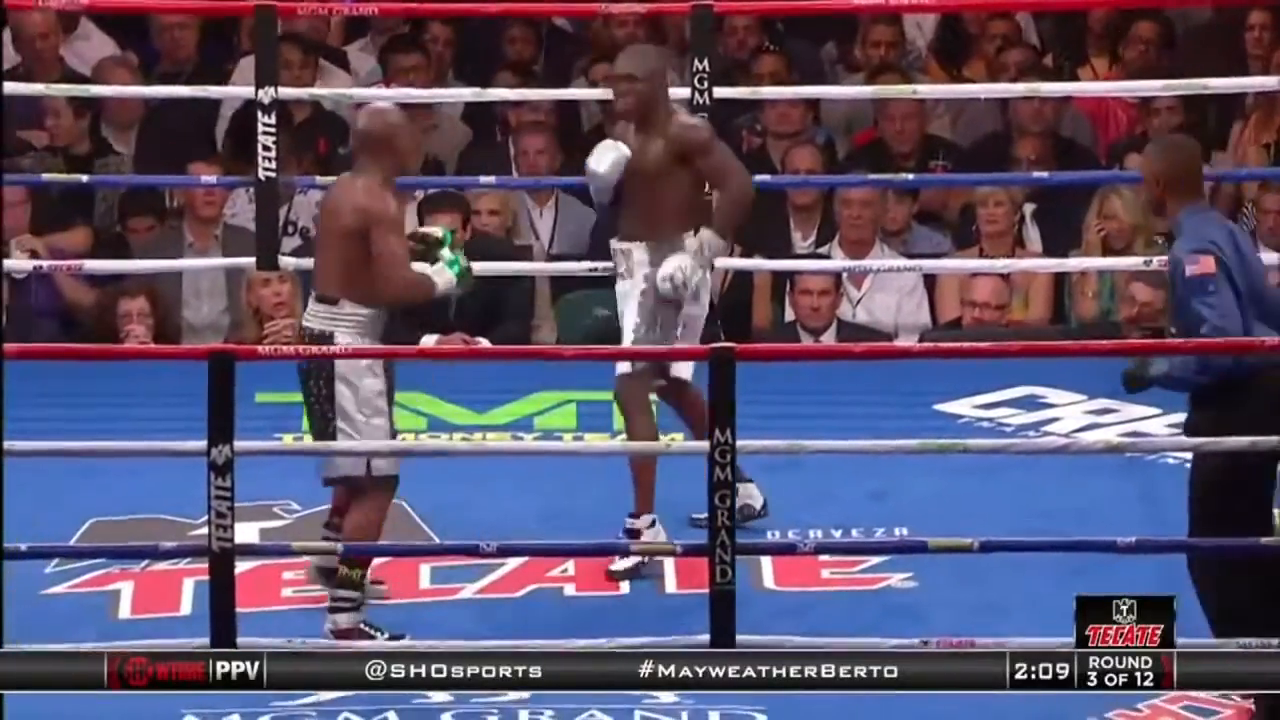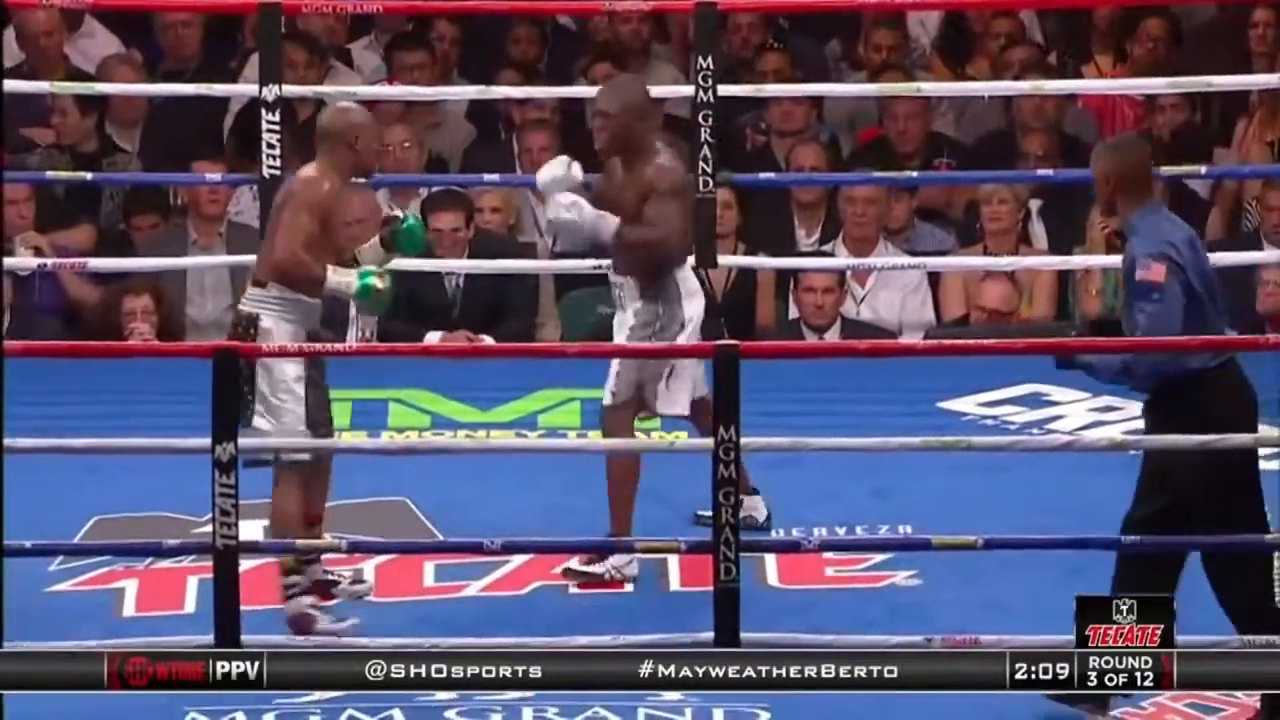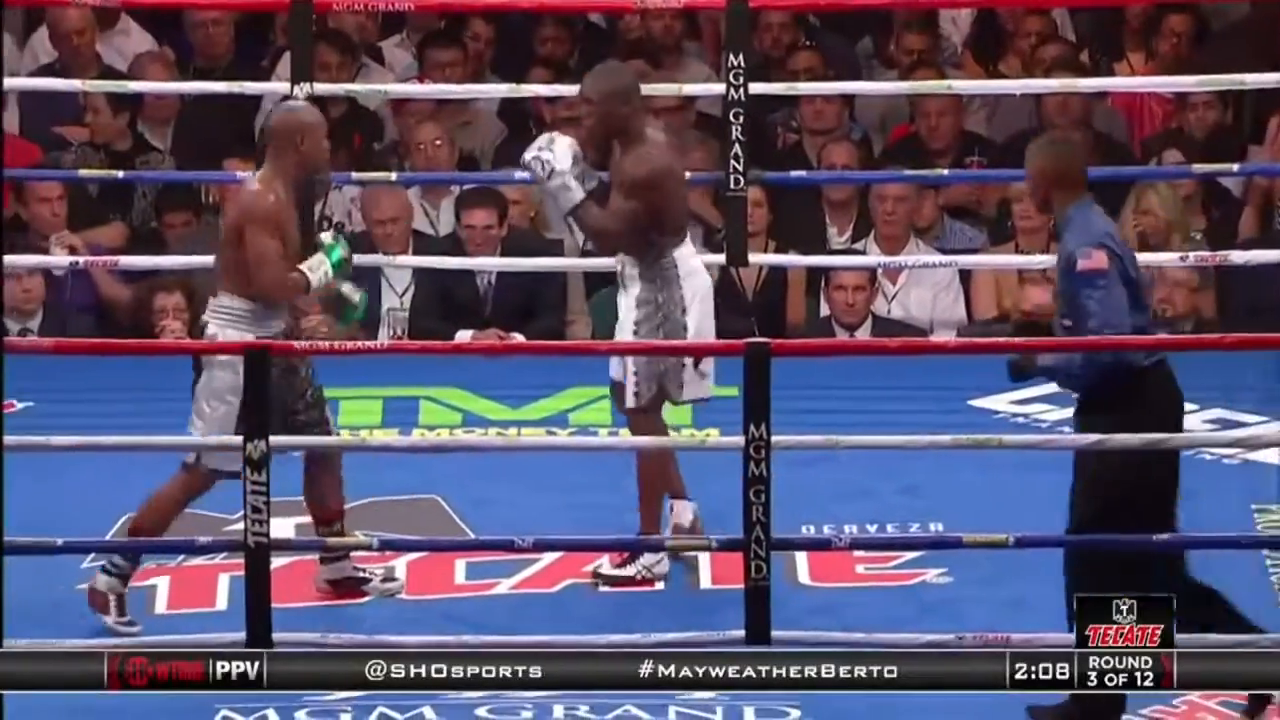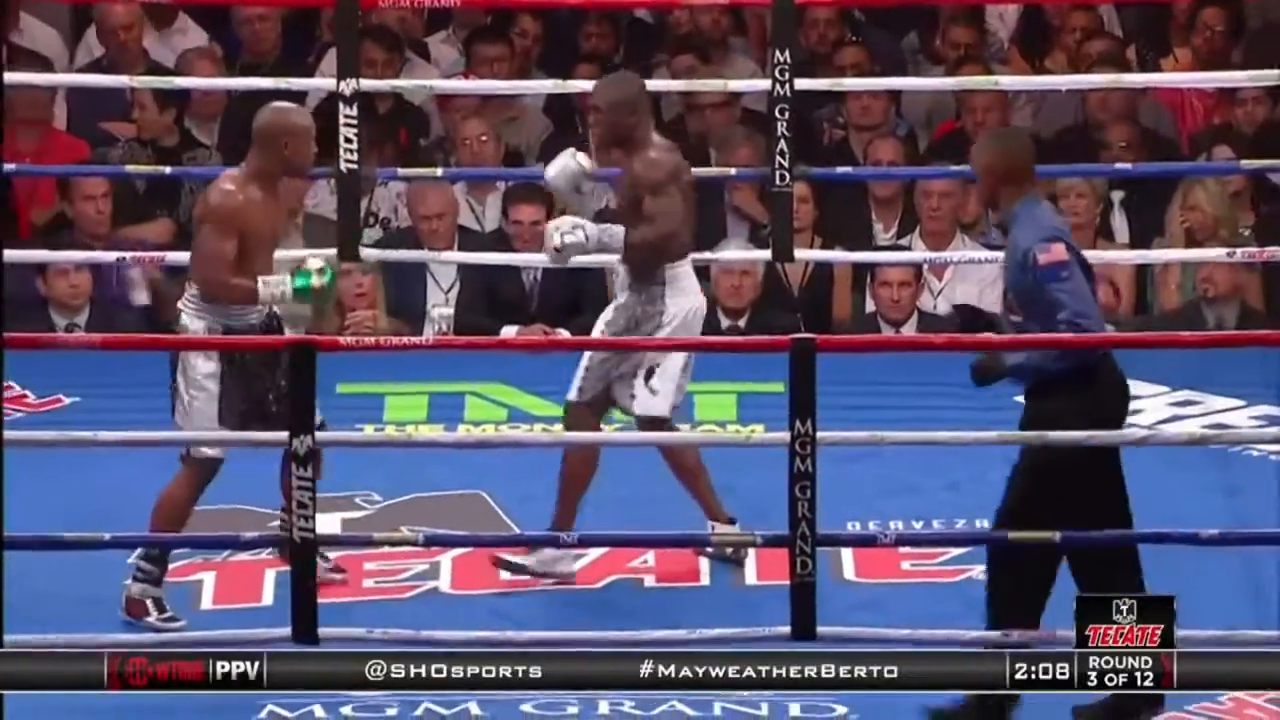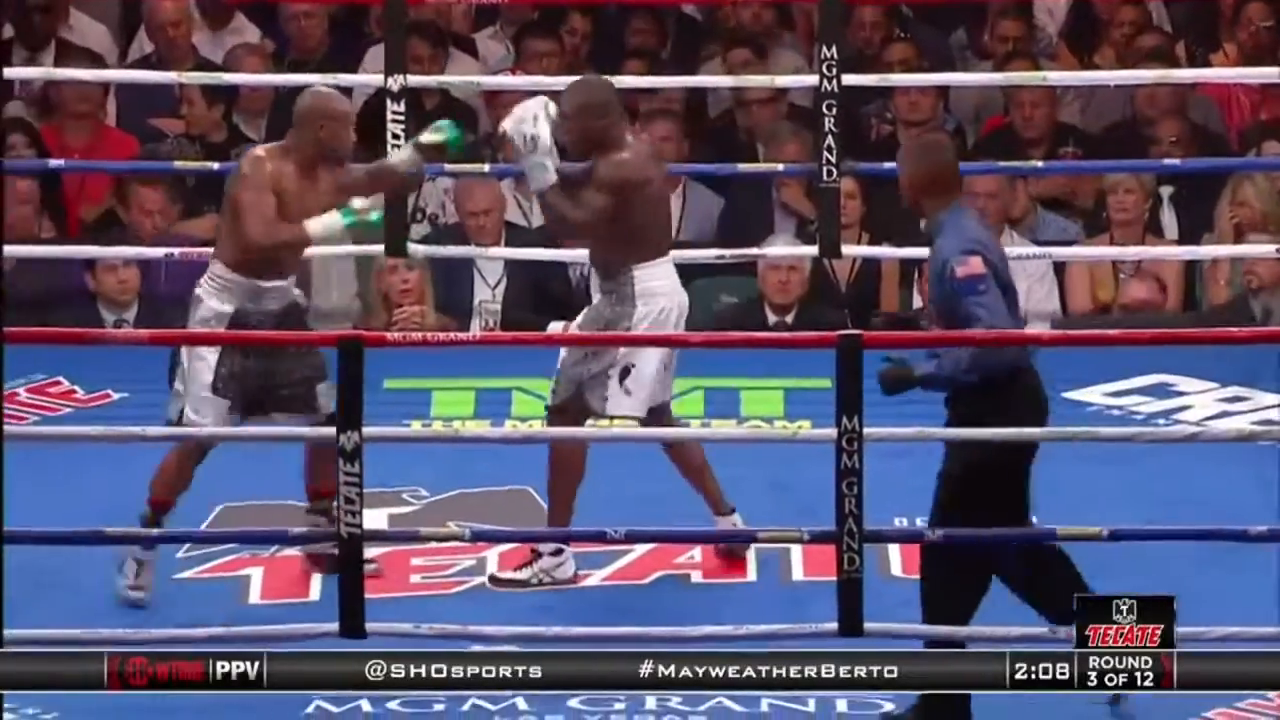
dt=0.3s
person 1, frame 1
left shoulder: (1194, 249)
right shoulder: (1227, 232)
left elbow: (1221, 346)
left wrist: (1156, 371)
right wrist: (1173, 341)
left knee: (1217, 556)
person 1, frame 2
left shoulder: (1150, 250)
right shoulder: (1168, 231)
left elbow: (1155, 358)
left wrist: (1087, 358)
left hip: (1203, 409)
right hip: (1194, 405)
right knee: (1145, 543)
person 1, frame 3
left shoulder: (1084, 242)
right shoulder: (1088, 231)
left elbow: (1108, 343)
left wrist: (1039, 364)
left hip: (1133, 406)
right hip: (1120, 405)
left knee: (1147, 559)
right knee: (1094, 550)
person 1, frame 4
left shoulder: (1036, 237)
right shoulder: (1034, 226)
left elbow: (1081, 331)
left wrist: (1006, 364)
left hip: (1074, 401)
right hip: (1083, 398)
left knee: (1018, 548)
right knee: (1103, 548)
person 1, frame 5
left shoulder: (958, 248)
right shoulder: (964, 233)
left elbow: (990, 345)
left wrist: (917, 375)
left hip: (994, 410)
right hip: (1005, 405)
left knee: (952, 557)
right knee: (1009, 548)
person 2, frame 1
left shoulder: (344, 191)
right shoulder: (380, 203)
right elbow: (397, 287)
left wrist: (413, 249)
right wrist: (448, 273)
left hip: (327, 336)
right hip: (347, 345)
left knee: (361, 471)
right knee: (375, 484)
left ankle: (332, 562)
right ankle: (345, 617)
person 2, frame 2
left shoulder: (331, 190)
right shoulder: (313, 187)
left elbow: (336, 264)
right elbow: (286, 260)
left wrist: (385, 245)
right wrist: (350, 283)
left hip: (295, 332)
right hip: (273, 329)
left knee: (316, 457)
right knee: (292, 466)
left ankle: (306, 572)
right ankle: (301, 602)
person 2, frame 3
left shoulder: (278, 193)
right shoulder: (261, 201)
right elbow: (270, 286)
left wrist: (330, 283)
right wrist: (324, 267)
left hip: (270, 340)
right hip: (236, 342)
left knee: (323, 450)
right knee: (199, 474)
left ankle: (339, 570)
right ankle: (111, 580)
person 2, frame 4
left shoulder: (278, 188)
right shoulder: (226, 198)
right elbow: (214, 283)
left wrist: (300, 276)
right wrist: (290, 285)
left hip: (256, 327)
right hip: (208, 334)
right knee: (200, 464)
right ankle: (141, 586)
person 2, frame 5
left shoulder: (328, 174)
right shoulder: (260, 166)
left elbow: (376, 177)
right elbow: (261, 239)
left wrist: (421, 148)
right wrist: (338, 221)
left hip: (281, 310)
right hip: (226, 312)
left knee: (325, 426)
right knee: (195, 440)
left ankle: (324, 538)
right ankle: (141, 551)
person 3, frame 1
left shoulder: (685, 132)
right shoulder: (622, 133)
left elbow: (739, 187)
left wrist: (699, 251)
right wrist: (603, 186)
left hip: (669, 269)
right hip: (635, 268)
left knee: (630, 388)
right knee: (675, 386)
left ankle: (643, 526)
right ankle: (742, 489)
person 3, frame 2
left shoulder: (661, 172)
right shoulder: (618, 162)
left elbow: (665, 242)
left wrist: (597, 222)
right wrist: (566, 200)
left hip: (660, 302)
right hip: (641, 297)
left knee: (618, 415)
right knee: (693, 407)
left ankle: (616, 553)
right ankle: (749, 502)
person 3, frame 3
left shoulder: (646, 161)
right shoulder: (628, 141)
left elbow: (610, 235)
right elbow: (605, 183)
left wrist: (563, 189)
right wrist: (570, 171)
left hip: (664, 284)
right hip: (653, 278)
left knee: (641, 411)
right knee: (634, 399)
left ankle: (650, 550)
right ankle: (680, 509)
person 3, frame 4
left shoulder: (653, 165)
right shoulder: (647, 157)
left elbow: (667, 236)
left wrist: (597, 236)
right wrist: (582, 197)
left hip: (655, 299)
right hip: (670, 295)
left knee: (582, 414)
right knee: (652, 421)
left ankle: (557, 547)
right ankle: (724, 528)
person 3, frame 5
left shoulder: (620, 166)
right shoulder: (627, 155)
left elbow: (574, 224)
right elbow: (580, 200)
left wrist: (537, 165)
right wrist: (546, 160)
left hip: (631, 299)
right hip: (656, 291)
left knee: (566, 413)
right knee: (654, 417)
left ankle: (553, 554)
right ankle: (726, 517)
